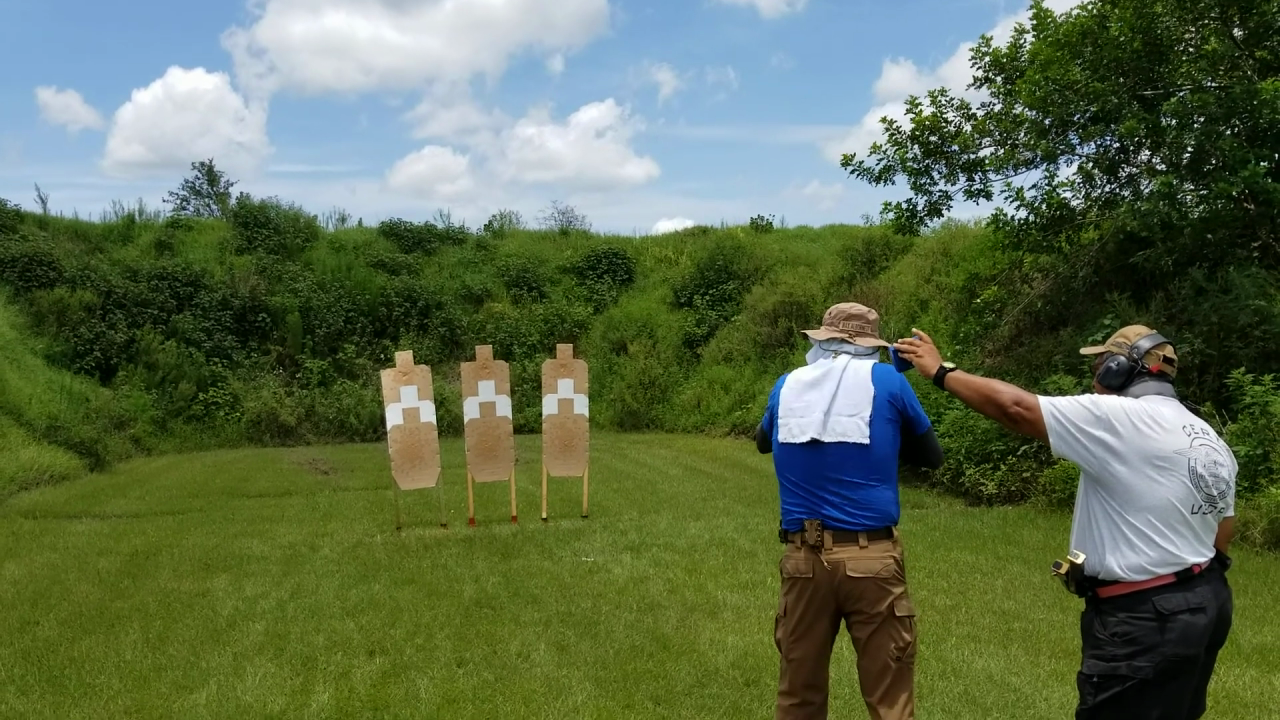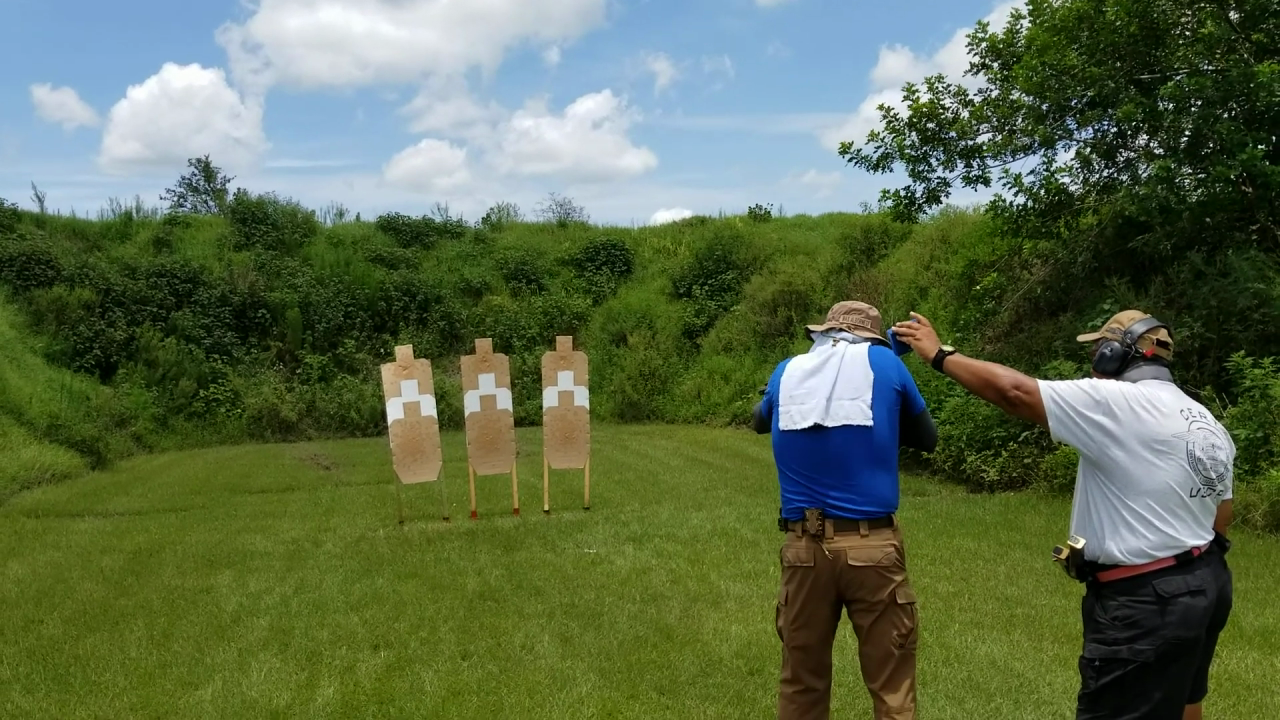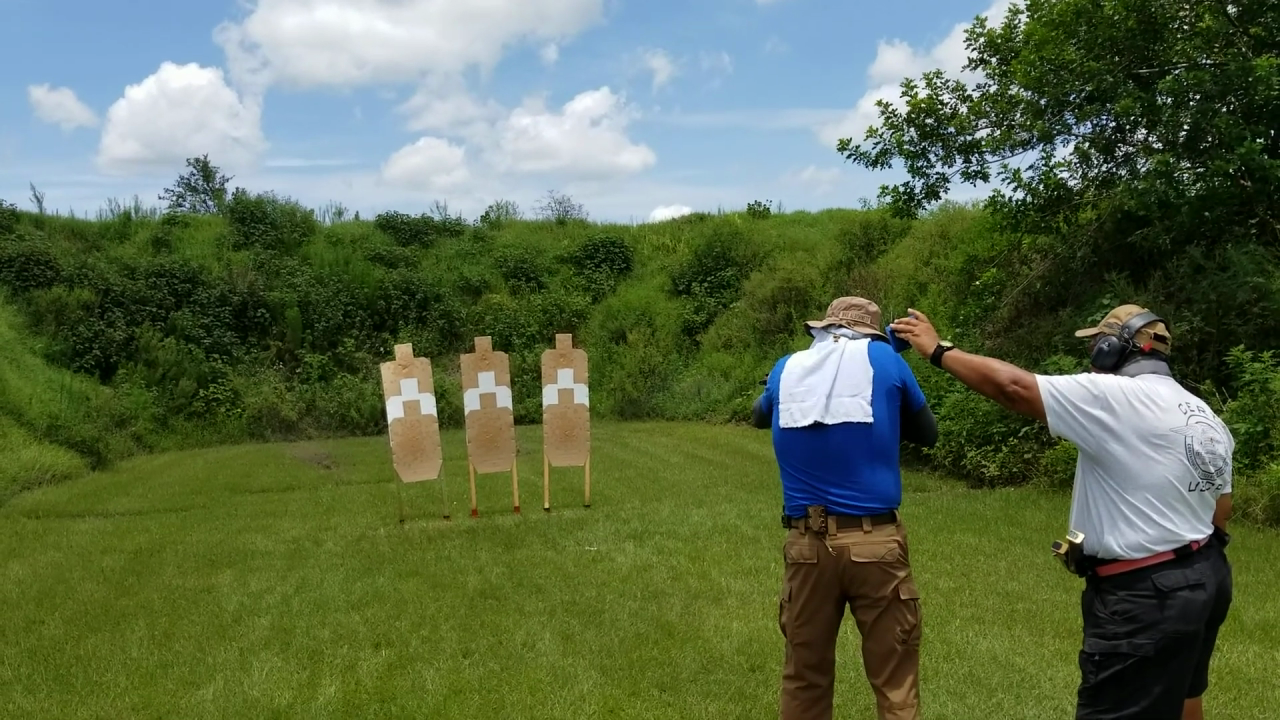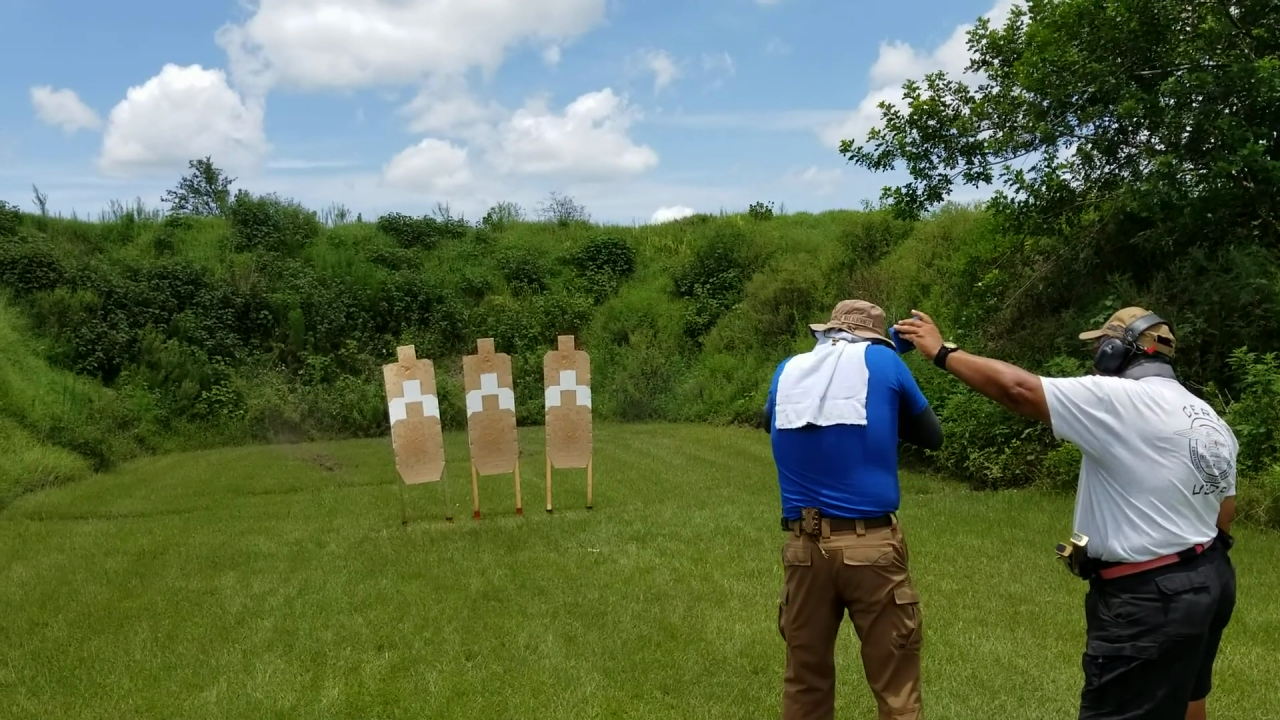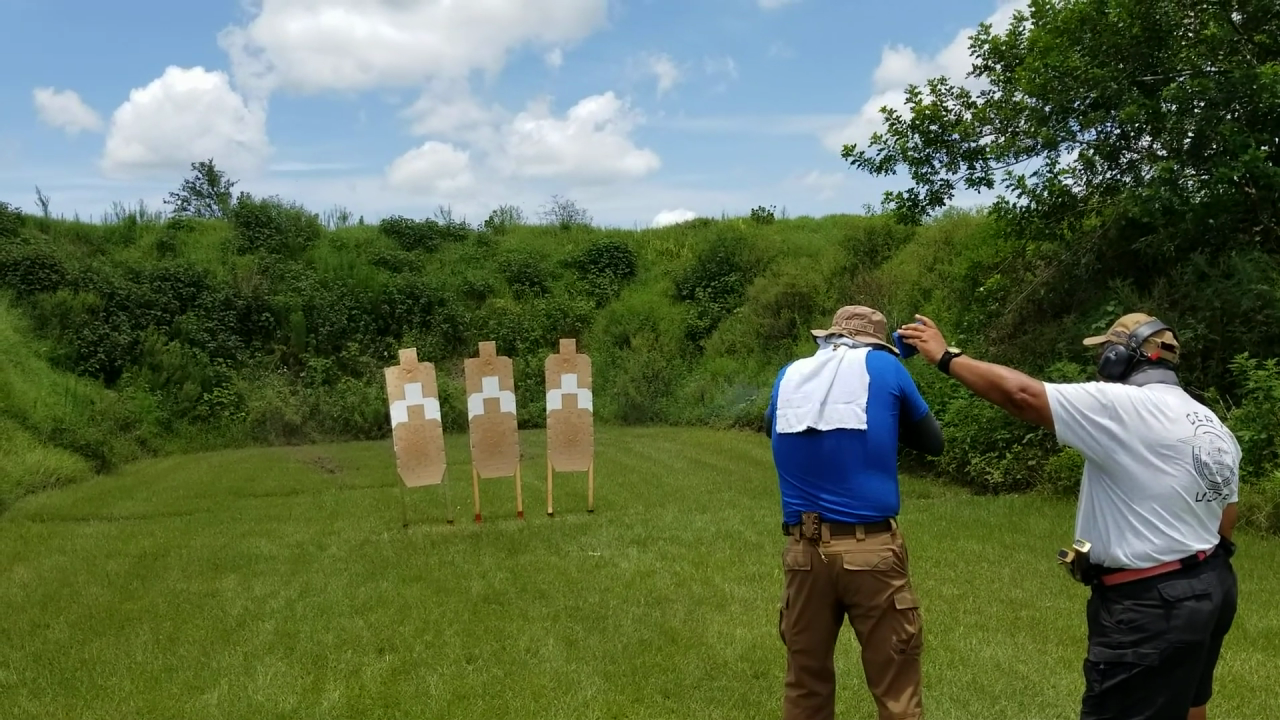
dt=0.5s
person 1, frame 1
left shoulder: (787, 386)
right shoulder: (887, 382)
left elbow: (762, 442)
right elbow: (931, 457)
left hip: (804, 560)
right hip: (872, 560)
person 1, frame 2
left shoulder: (786, 372)
right shoulder: (883, 363)
left elbow: (760, 421)
right elbow: (927, 439)
left hip: (803, 549)
right hip: (873, 547)
left knee: (801, 681)
right knee: (892, 686)
person 1, frame 3
left shoulder: (786, 368)
right shoulder: (882, 358)
left elbow: (760, 416)
right elbow: (927, 433)
left hip: (808, 545)
right hip: (876, 543)
left knee: (804, 676)
right knee: (895, 681)
person 1, frame 4
left shoulder: (788, 371)
right shoulder: (880, 361)
right elbow: (932, 436)
left hip: (804, 547)
right hip: (872, 546)
left knee: (805, 678)
right knee: (896, 684)
person 1, frame 5
left shoulder: (789, 377)
right shoulder: (882, 367)
right elbow: (933, 442)
left hip: (804, 551)
right hip: (872, 550)
left knee: (805, 684)
person 2, frame 1
left shoulder: (1120, 419)
right shoulder: (1210, 440)
left elbow: (1015, 407)
right elbow: (1222, 533)
left wrist: (941, 371)
left hip: (1145, 619)
right hip: (1205, 601)
person 2, frame 2
left shoulder: (1118, 403)
right shoulder: (1208, 422)
left elbow: (1013, 391)
right elbow: (1221, 517)
left wrist: (939, 353)
left hip: (1146, 603)
right hip: (1206, 585)
person 2, frame 3
left shoulder: (1115, 398)
right shoulder: (1206, 416)
left elbow: (1012, 386)
right elbow: (1220, 510)
left wrist: (938, 349)
left hip: (1145, 596)
right hip: (1204, 578)
person 2, frame 4
left shoulder: (1120, 400)
right shoulder: (1211, 419)
left elbow: (1017, 389)
right elbow: (1224, 513)
left wrist: (942, 351)
left hip: (1150, 597)
right hip: (1209, 580)
person 2, frame 5
left shoulder: (1123, 407)
right shoulder: (1215, 426)
left elbow: (1020, 394)
right elbow: (1226, 520)
left wrist: (946, 356)
left hip: (1151, 605)
right hip: (1210, 587)
